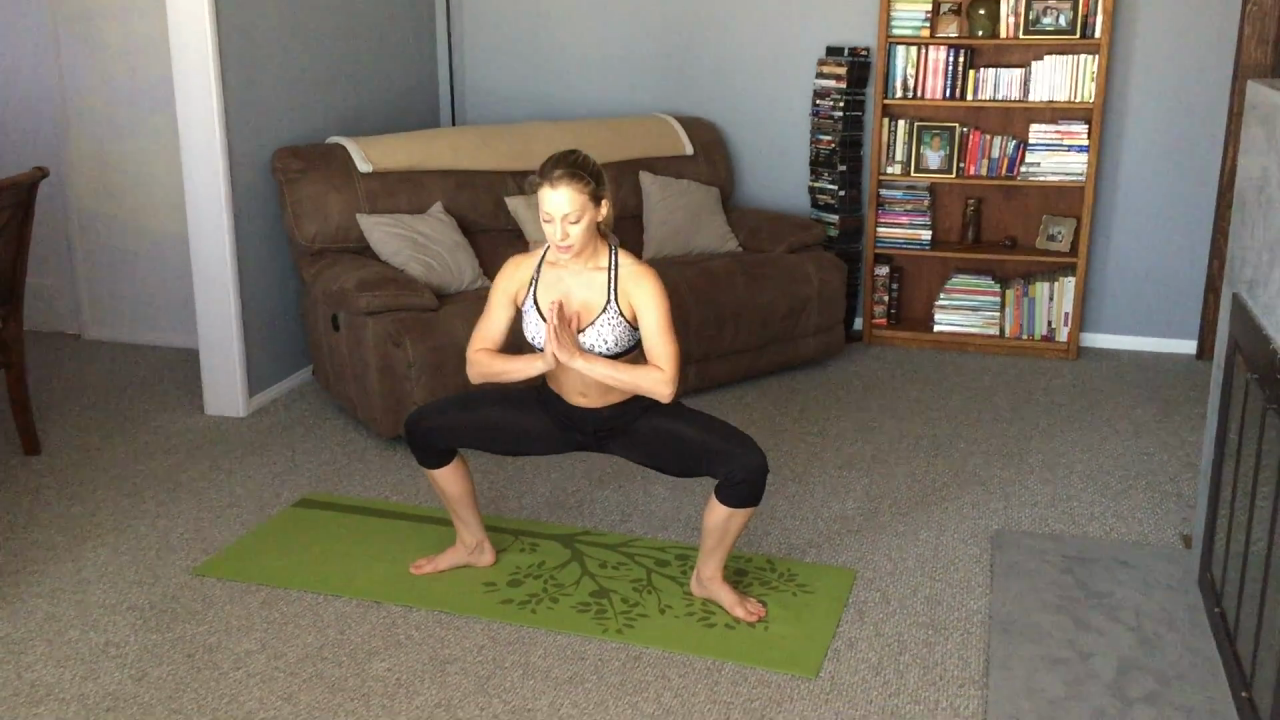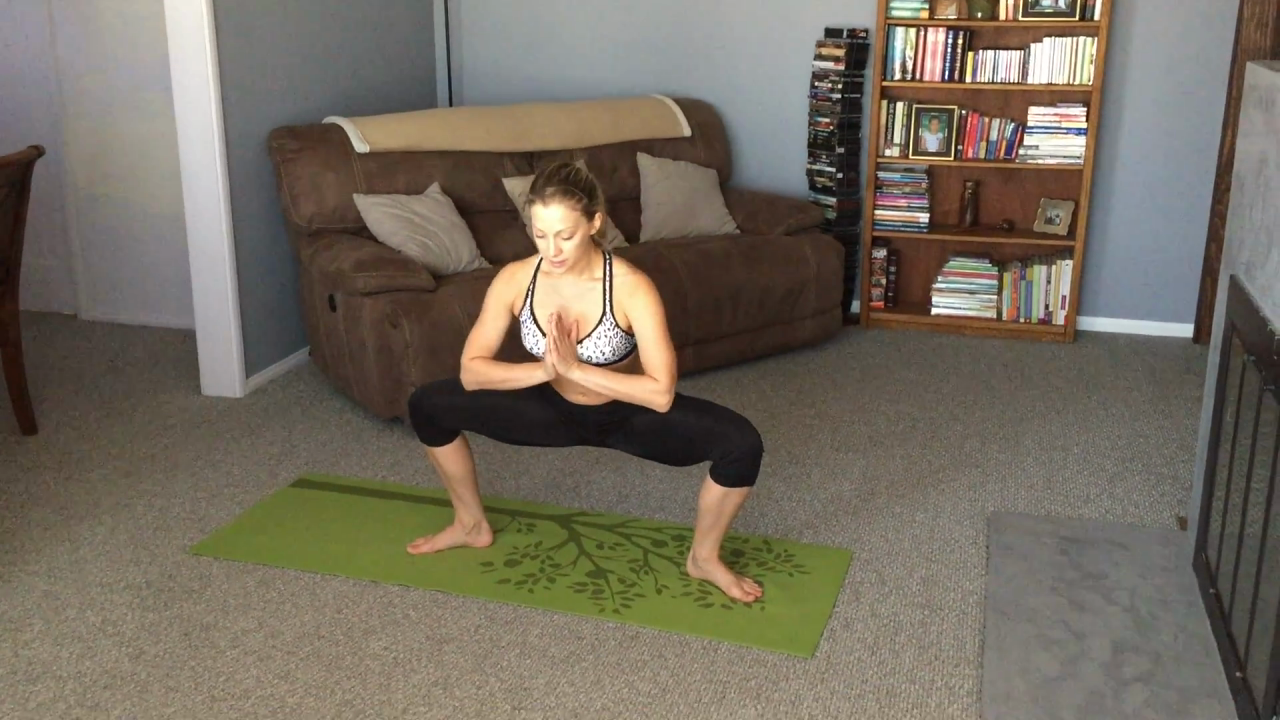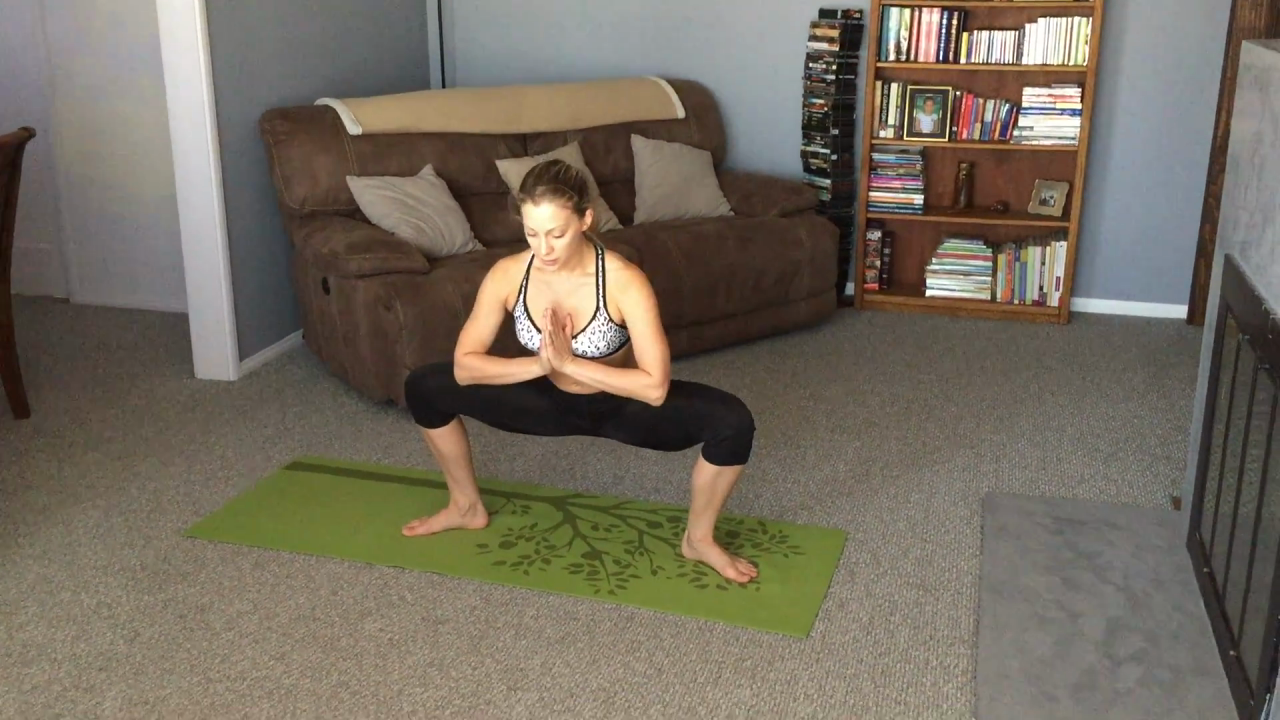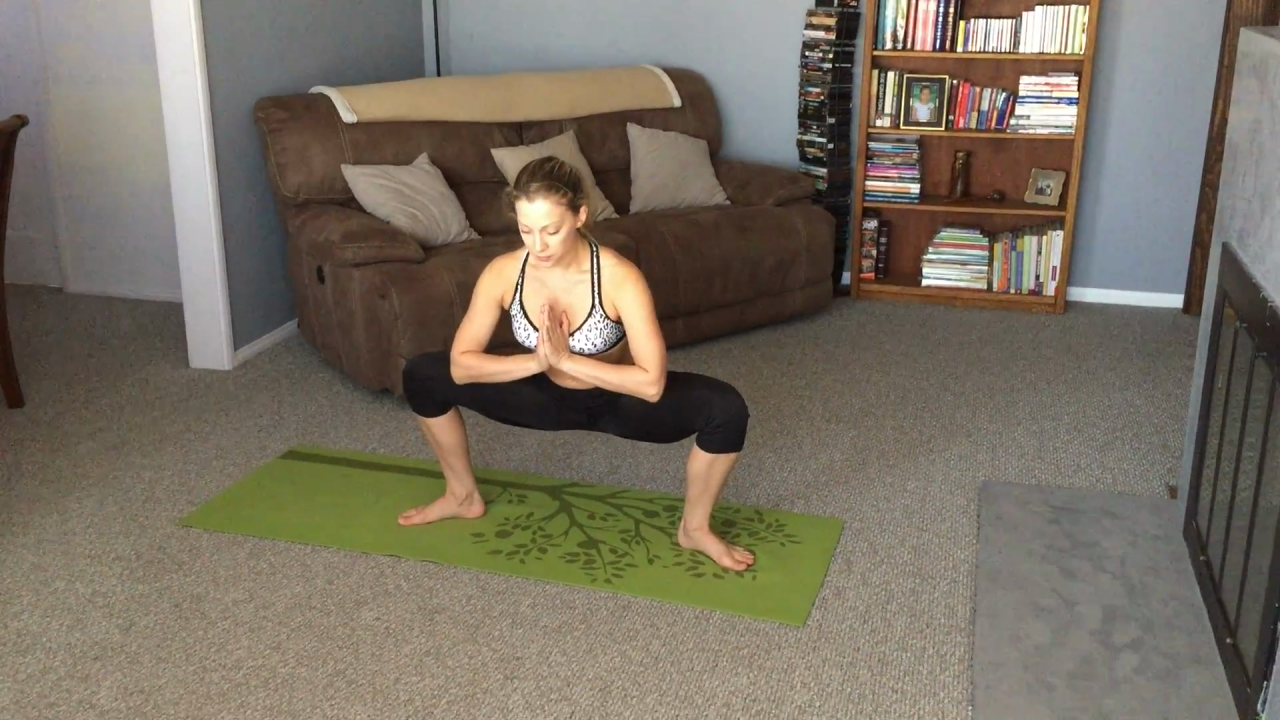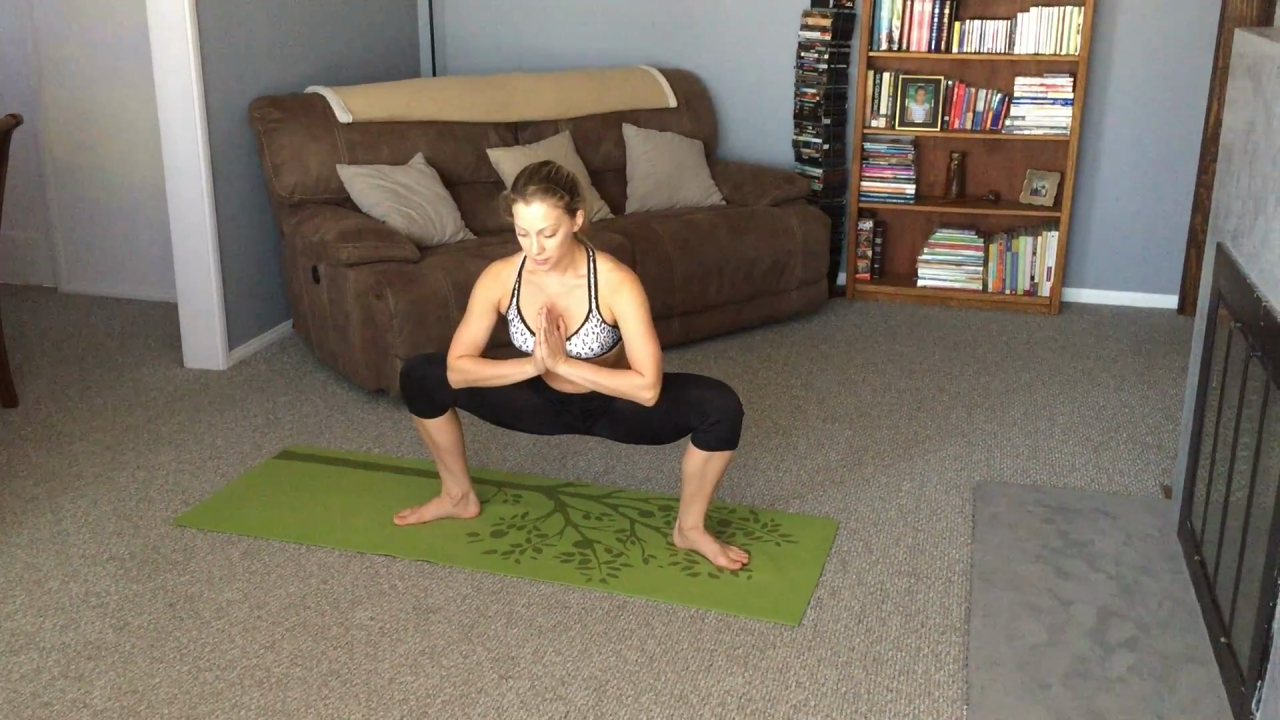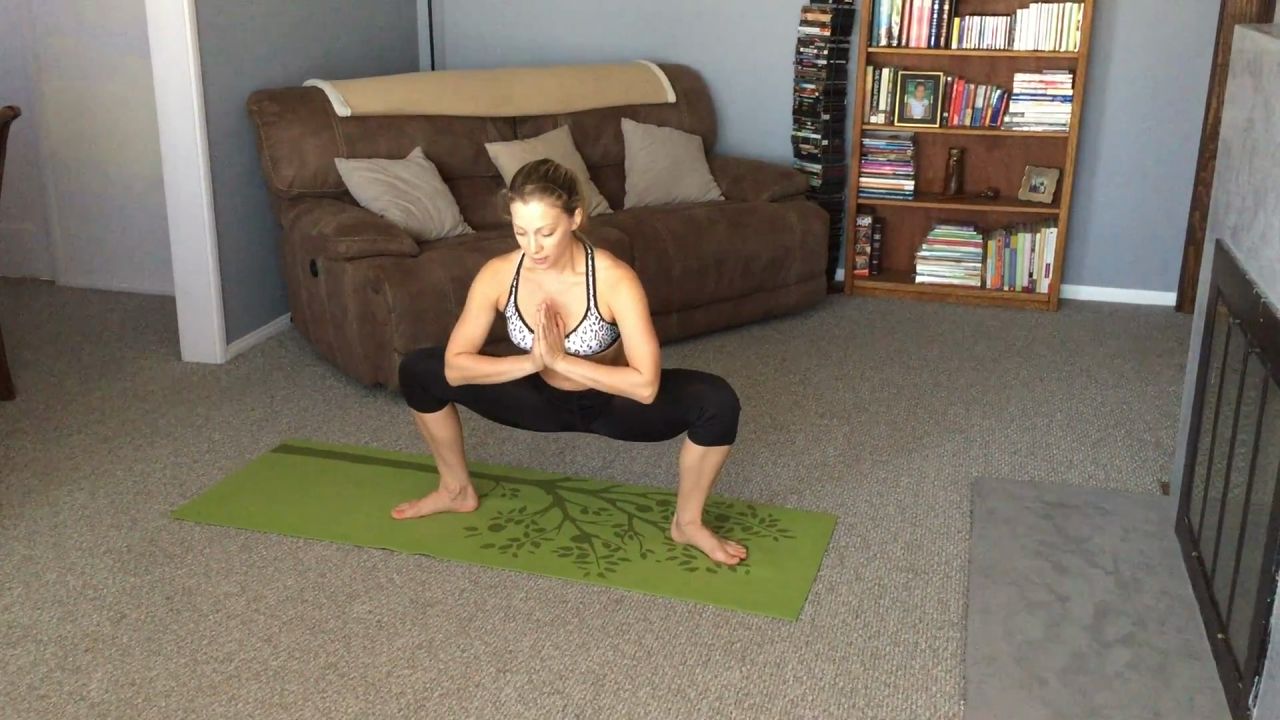
dt=0.5s
person 1, frame 1
left shoulder: (636, 279)
right shoulder: (519, 271)
left elbow: (665, 384)
right elbow: (476, 364)
left wrist: (577, 357)
right wrist: (544, 359)
left hip: (633, 417)
right hip: (554, 410)
left knee: (748, 466)
right knee: (424, 428)
left ankle: (707, 577)
right ankle: (473, 545)
person 1, frame 2
left shoulder: (631, 287)
right shoulder: (514, 279)
left elbow: (661, 393)
right elbow: (471, 371)
left wrist: (575, 368)
right wrist: (544, 370)
left hip: (627, 415)
right hip: (554, 408)
left knee: (742, 443)
right knee: (428, 406)
left ankle: (704, 558)
right ankle: (471, 524)
person 1, frame 3
left shoulder: (624, 281)
right shoulder: (507, 274)
left elbow: (656, 387)
right elbow: (464, 366)
left wrist: (569, 362)
right wrist: (539, 364)
left hip: (620, 406)
right hip: (551, 401)
left knee: (732, 422)
right knee: (424, 387)
left ankle: (698, 538)
right ankle: (467, 506)
person 1, frame 4
left shoulder: (619, 276)
right shoulder: (503, 272)
left elbow: (652, 384)
right elbow: (460, 364)
left wrist: (566, 359)
right wrist: (537, 361)
left hip: (616, 400)
right hip: (548, 397)
left knee: (726, 409)
right knee: (422, 376)
left ankle: (695, 528)
right ankle: (463, 495)
person 1, frame 5
left shoulder: (616, 281)
right shoulder: (500, 277)
left elbow: (648, 388)
right elbow: (457, 369)
left wrist: (563, 363)
right wrist: (534, 365)
left hip: (612, 406)
right hip: (544, 401)
left knee: (720, 406)
right knee: (420, 377)
left ankle: (689, 528)
right ankle: (459, 496)
person 1, frame 6
left shoulder: (614, 279)
right shoulder: (498, 274)
left elbow: (646, 386)
right elbow: (455, 366)
left wrist: (561, 361)
right wrist: (533, 362)
left hip: (610, 403)
right hip: (542, 398)
left knee: (718, 402)
right knee: (419, 371)
left ankle: (687, 522)
right ankle: (457, 490)
